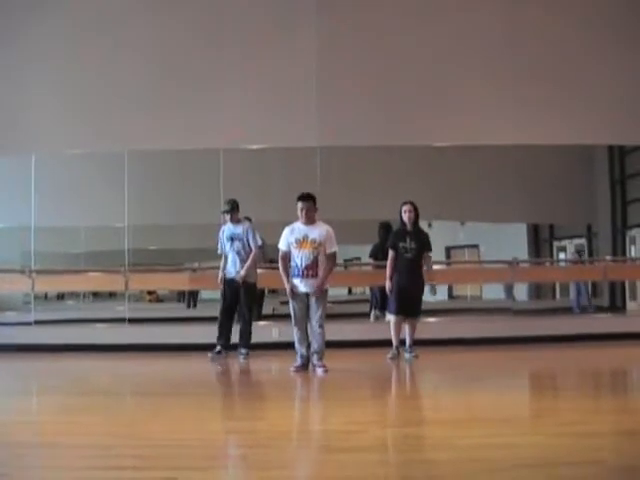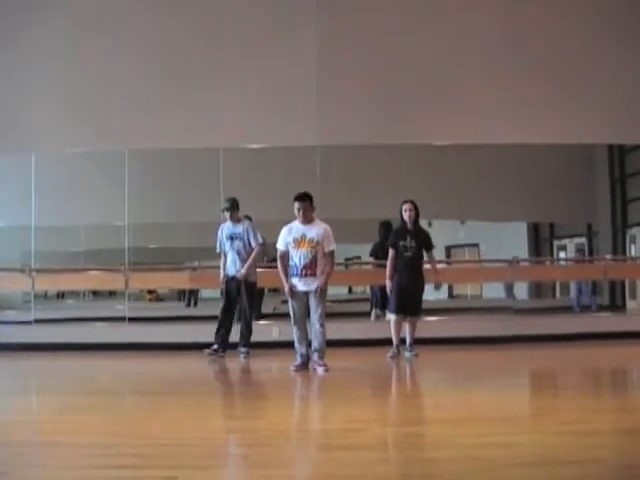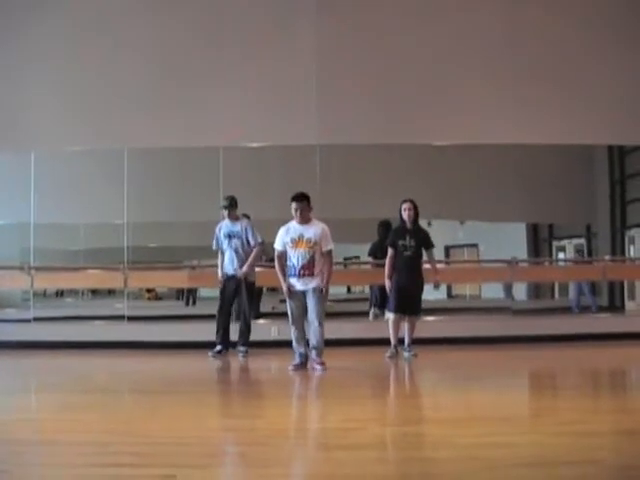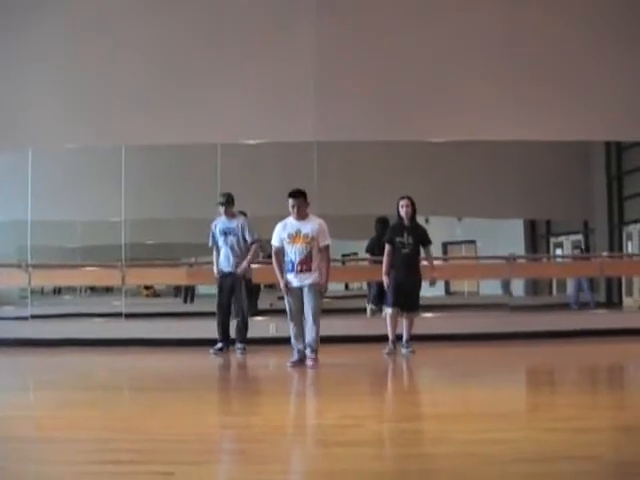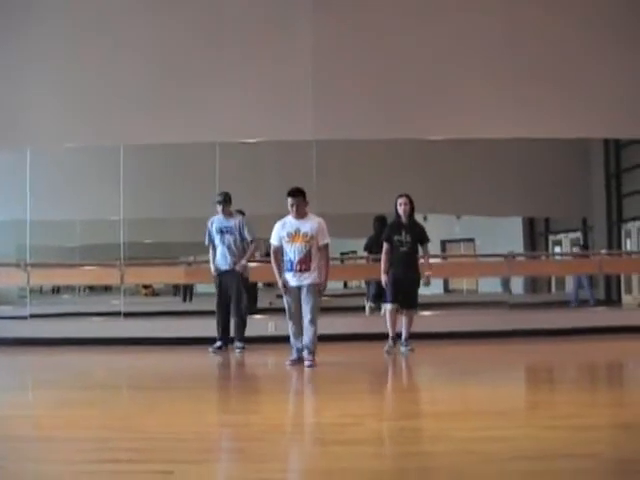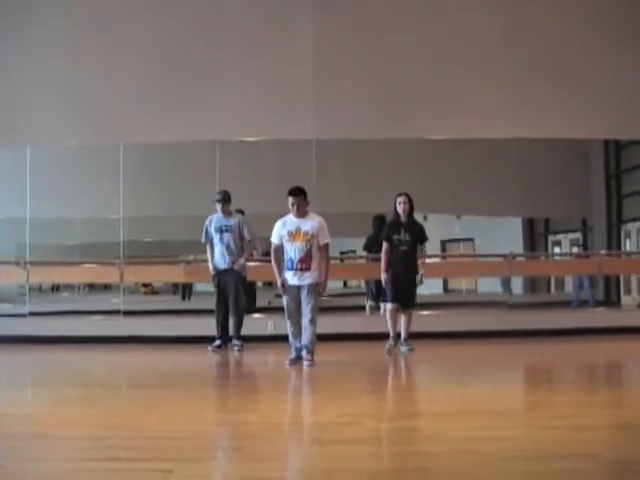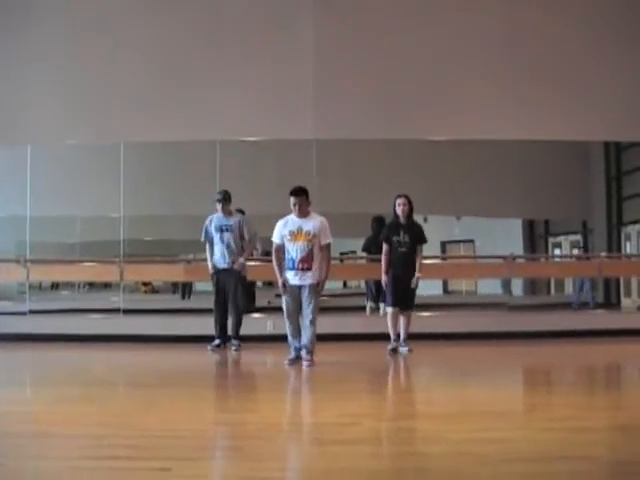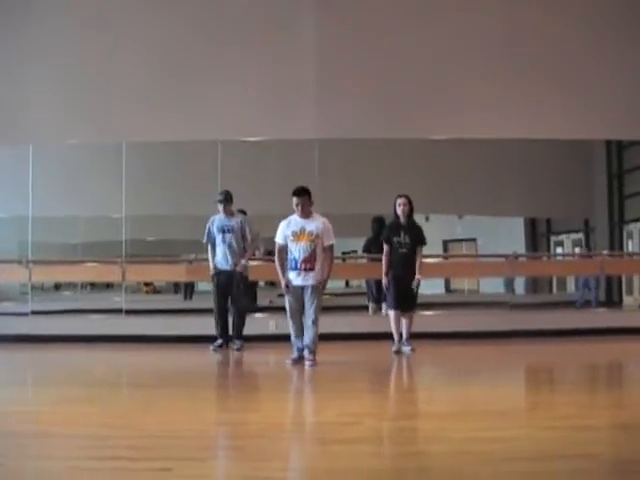
dt=0.1s
person 1, frame 1
left shoulder: (325, 231)
right shoulder: (289, 231)
left elbow: (331, 259)
right elbow: (283, 258)
left wrist: (321, 282)
right wrist: (287, 283)
left hip: (317, 286)
right hip: (296, 286)
left knee: (317, 323)
right knee: (298, 324)
left ankle: (317, 359)
right ankle: (302, 359)
person 1, frame 2
left shoulder: (323, 229)
right shoulder: (287, 230)
left elbow: (330, 258)
right elbow: (281, 258)
left wrist: (325, 282)
right wrist: (286, 283)
left hip: (316, 285)
right hip: (295, 286)
left knee: (318, 322)
right knee: (298, 323)
left ankle: (318, 358)
right ankle: (302, 358)
person 1, frame 3
left shoulder: (321, 229)
right shoulder: (285, 231)
left elbow: (328, 257)
right elbow: (279, 258)
left wrist: (326, 283)
right wrist: (284, 283)
left hip: (315, 284)
right hip: (293, 285)
left knee: (316, 320)
right knee: (296, 323)
left ankle: (316, 356)
right ankle: (300, 358)
person 1, frame 4
left shoulder: (318, 225)
right shoulder: (282, 227)
left elbow: (325, 253)
right elbow: (276, 254)
left wrist: (325, 279)
right wrist: (281, 279)
left hip: (312, 280)
right hip: (291, 281)
left knee: (312, 317)
right knee: (294, 320)
left ankle: (311, 352)
right ankle: (298, 354)
person 1, frame 5
left shoulder: (317, 223)
right shoulder: (281, 225)
left elbow: (324, 252)
right elbow: (275, 253)
left wrist: (324, 278)
right wrist: (279, 278)
left hip: (311, 280)
right hip: (289, 280)
left knee: (309, 317)
right knee: (293, 318)
left ankle: (309, 353)
right ankle: (297, 352)
person 1, frame 6
left shoulder: (318, 222)
right shoulder: (281, 224)
left elbow: (324, 251)
right elbow: (275, 252)
left wrist: (324, 277)
right wrist: (278, 277)
left hip: (311, 279)
right hip: (289, 279)
left knee: (309, 316)
right knee: (292, 317)
left ankle: (307, 352)
right ankle: (296, 351)
person 1, frame 7
left shoulder: (320, 223)
right shoulder: (283, 224)
left elbow: (326, 251)
right elbow: (277, 252)
left wrist: (324, 277)
right wrist: (279, 277)
left hip: (311, 279)
right hip: (289, 279)
left knee: (309, 317)
right knee: (291, 317)
left ankle: (307, 352)
right ankle: (295, 351)
person 1, frame 8
left shoulder: (322, 224)
right shoulder: (285, 224)
left elbow: (329, 252)
right elbow: (279, 252)
left wrist: (326, 277)
right wrist: (282, 277)
left hip: (313, 280)
right hip: (292, 280)
left knee: (311, 317)
right knee: (293, 316)
left ankle: (309, 352)
right ankle: (298, 350)
person 2, frame 1
left shoulder: (247, 227)
right shoulder: (224, 230)
left elbow: (255, 251)
right elbow: (224, 254)
left wrist: (244, 271)
right wrist: (221, 271)
left hip: (246, 277)
right hip: (229, 276)
left knee: (245, 313)
right knee: (225, 311)
left ankle: (244, 347)
right ankle: (222, 345)
person 2, frame 2
left shoulder: (247, 226)
right shoulder: (223, 229)
left elbow: (257, 248)
right elbow: (223, 252)
left wrist: (246, 268)
right wrist: (222, 271)
left hip: (246, 275)
right hip: (229, 275)
left knee: (245, 311)
right knee: (226, 310)
left ankle: (244, 345)
right ankle: (220, 344)
person 2, frame 3
left shoulder: (246, 225)
right shoulder: (220, 227)
left elbow: (257, 247)
right elbow: (220, 251)
left wrist: (246, 267)
right wrist: (220, 269)
left hip: (245, 274)
right hip: (228, 274)
left knee: (245, 310)
right knee: (223, 309)
left ankle: (243, 344)
right ankle: (222, 344)
person 2, frame 4
left shoulder: (242, 221)
right shoulder: (216, 224)
left elbow: (254, 244)
right elbow: (215, 247)
left wrist: (245, 264)
right wrist: (215, 266)
left hip: (239, 270)
right hip: (223, 271)
left knee: (241, 307)
right knee: (222, 307)
left ankle: (241, 341)
right ankle: (223, 341)
person 2, frame 5
left shoulder: (239, 220)
right shoulder: (212, 222)
left elbow: (251, 243)
right elbow: (211, 245)
left wrist: (244, 261)
right wrist: (212, 264)
left hip: (236, 268)
right hip: (220, 269)
left knee: (239, 305)
right knee: (221, 306)
left ankle: (239, 340)
right ankle: (222, 340)
person 2, frame 6
left shoulder: (238, 220)
right shoulder: (211, 221)
left elbow: (248, 242)
right elbow: (208, 244)
left wrist: (242, 260)
right wrist: (210, 263)
left hip: (234, 267)
right hip: (218, 268)
left knee: (236, 303)
right knee: (220, 304)
left ankle: (237, 338)
right ankle: (221, 338)
person 2, frame 7
left shoulder: (238, 220)
right shoulder: (211, 220)
left elbow: (247, 242)
right elbow: (208, 243)
left wrist: (242, 259)
right wrist: (209, 262)
left hip: (234, 267)
right hip: (217, 267)
left knee: (235, 303)
right knee: (219, 304)
left ankle: (235, 338)
right ankle: (220, 338)
person 2, frame 8
left shoulder: (241, 220)
right shoulder: (213, 221)
left elbow: (250, 243)
right elbow: (210, 244)
left wrist: (244, 261)
right wrist: (211, 263)
left hip: (237, 268)
right hip: (219, 268)
left knee: (238, 304)
right knee: (219, 303)
left ankle: (238, 338)
right ankle: (222, 338)
person 3, frame 1
left shoulder: (422, 235)
right shoulder: (396, 234)
left elbow: (427, 259)
right elbow: (391, 258)
left wrist: (432, 281)
right wrist: (388, 279)
left hip: (416, 280)
right hip: (398, 279)
left knee: (413, 315)
right knee: (395, 314)
left ankle: (409, 347)
right ankle: (395, 347)
person 3, frame 2
left shoulder: (423, 234)
right shoulder: (397, 233)
left elbow: (430, 257)
right elbow: (391, 257)
left wrist: (436, 277)
right wrist: (388, 278)
left hip: (416, 278)
right hip: (399, 278)
left knee: (413, 314)
right knee: (396, 313)
left ankle: (409, 346)
right ankle: (395, 347)
person 3, frame 3
left shoulder: (422, 233)
right shoulder: (396, 232)
left elbow: (430, 256)
right elbow: (390, 256)
left wrist: (436, 275)
right wrist: (387, 277)
left hip: (416, 278)
right hip: (398, 277)
left knee: (412, 313)
right knee: (394, 313)
left ankle: (408, 346)
right ankle: (393, 346)
person 3, frame 4
left shoulder: (420, 230)
right shoulder: (393, 229)
left elbow: (427, 252)
right elbow: (387, 253)
left wrist: (433, 272)
right wrist: (385, 274)
left hip: (413, 275)
right hip: (396, 274)
left knee: (410, 310)
right knee: (392, 309)
left ankle: (406, 342)
right ankle: (391, 343)
person 3, frame 5
left shoulder: (418, 228)
right shoulder: (391, 227)
left elbow: (425, 250)
right elbow: (385, 251)
left wrist: (427, 271)
right wrist: (383, 272)
left hip: (412, 272)
right hip: (394, 272)
left knee: (409, 308)
right knee: (391, 306)
left ankle: (405, 340)
right ankle: (391, 339)
person 3, frame 6
left shoulder: (417, 227)
right shoulder: (390, 226)
left elbow: (421, 250)
right elbow: (385, 250)
left wrist: (421, 270)
right wrist: (383, 271)
left hip: (411, 271)
right hip: (394, 271)
left knee: (408, 307)
right knee: (392, 304)
left ankle: (404, 340)
right ankle: (392, 338)
person 3, frame 7
left shoulder: (416, 228)
right shoulder: (390, 227)
left elbow: (419, 253)
right elbow: (385, 252)
left wrist: (417, 273)
right wrist: (383, 273)
left hip: (409, 273)
right hip: (393, 272)
left knee: (407, 308)
right knee: (392, 307)
left ankle: (403, 341)
right ankle: (393, 341)
person 3, frame 8
left shoulder: (416, 229)
right shoulder: (390, 228)
left elbow: (419, 254)
right elbow: (386, 253)
left wrist: (417, 274)
right wrist: (384, 275)
left hip: (410, 274)
right hip: (394, 273)
left knee: (409, 309)
right knee: (394, 308)
left ankle: (406, 340)
right ankle: (397, 341)
